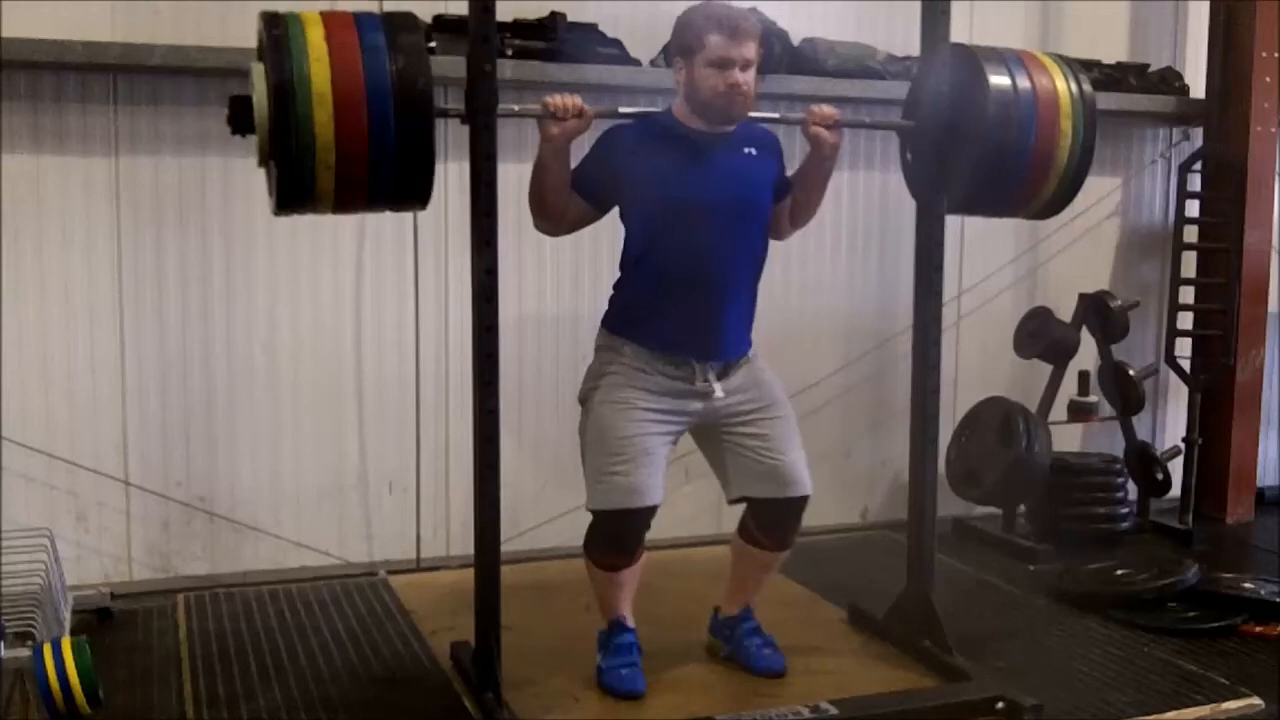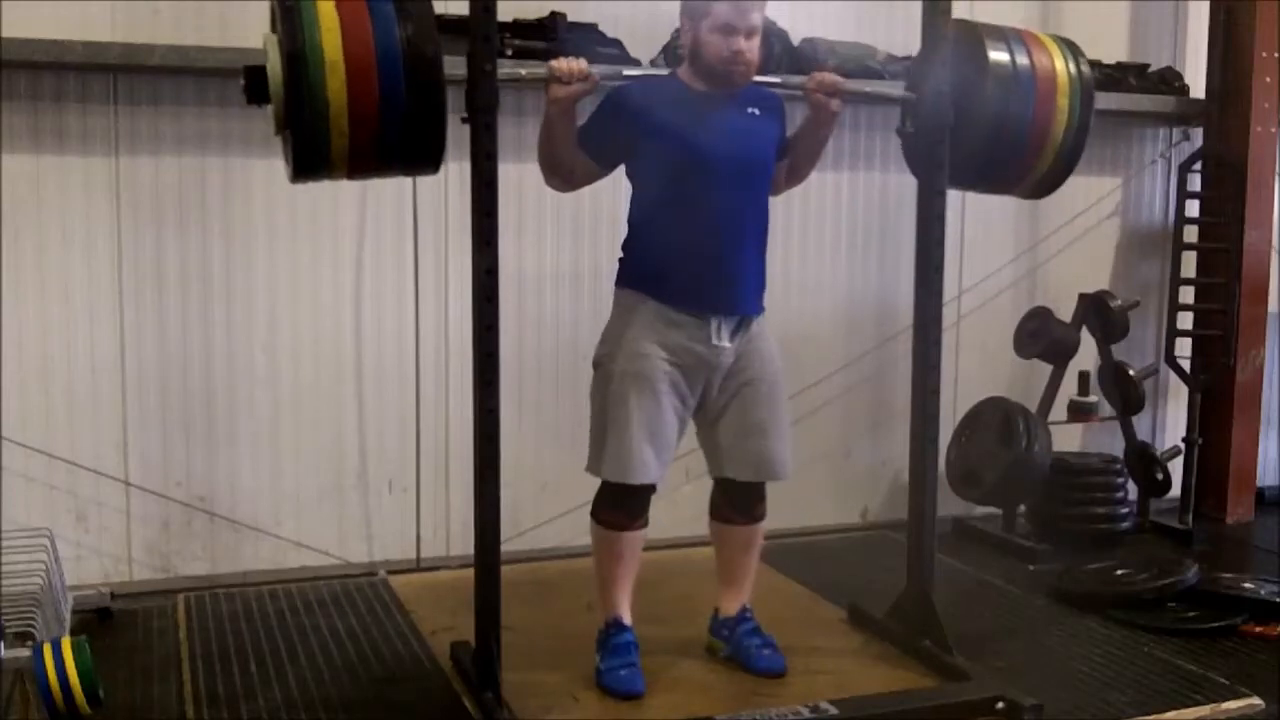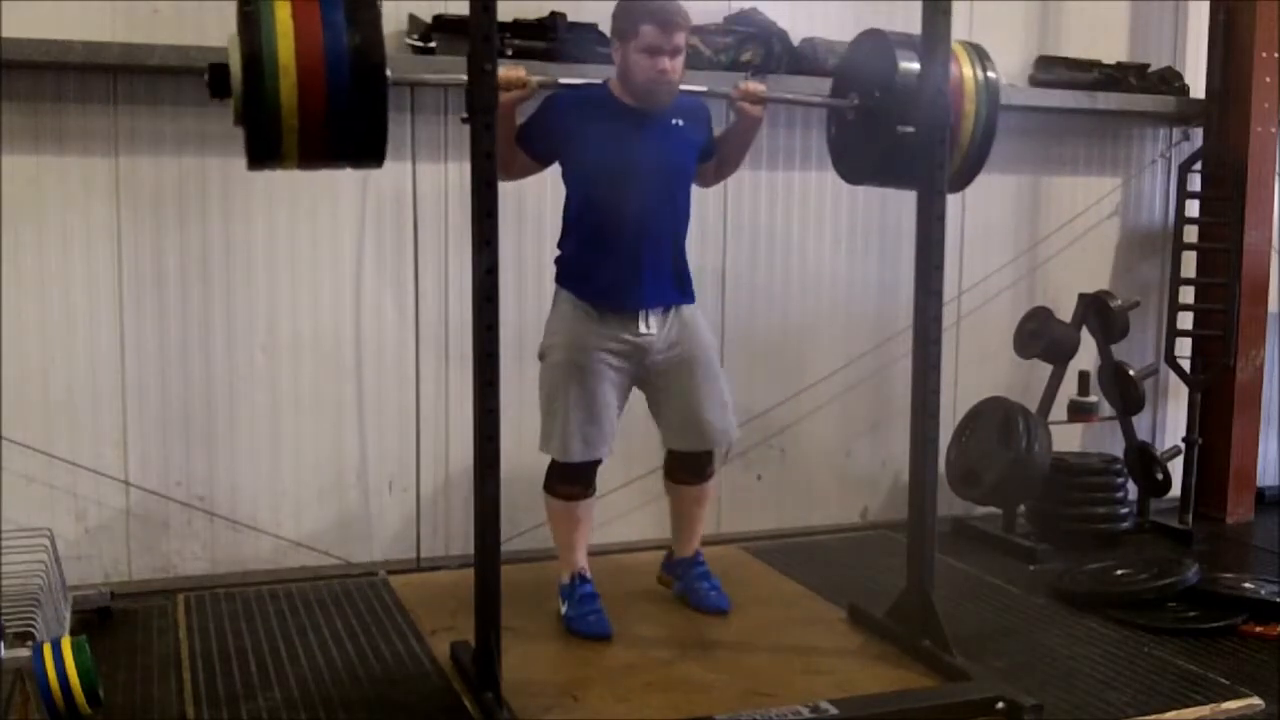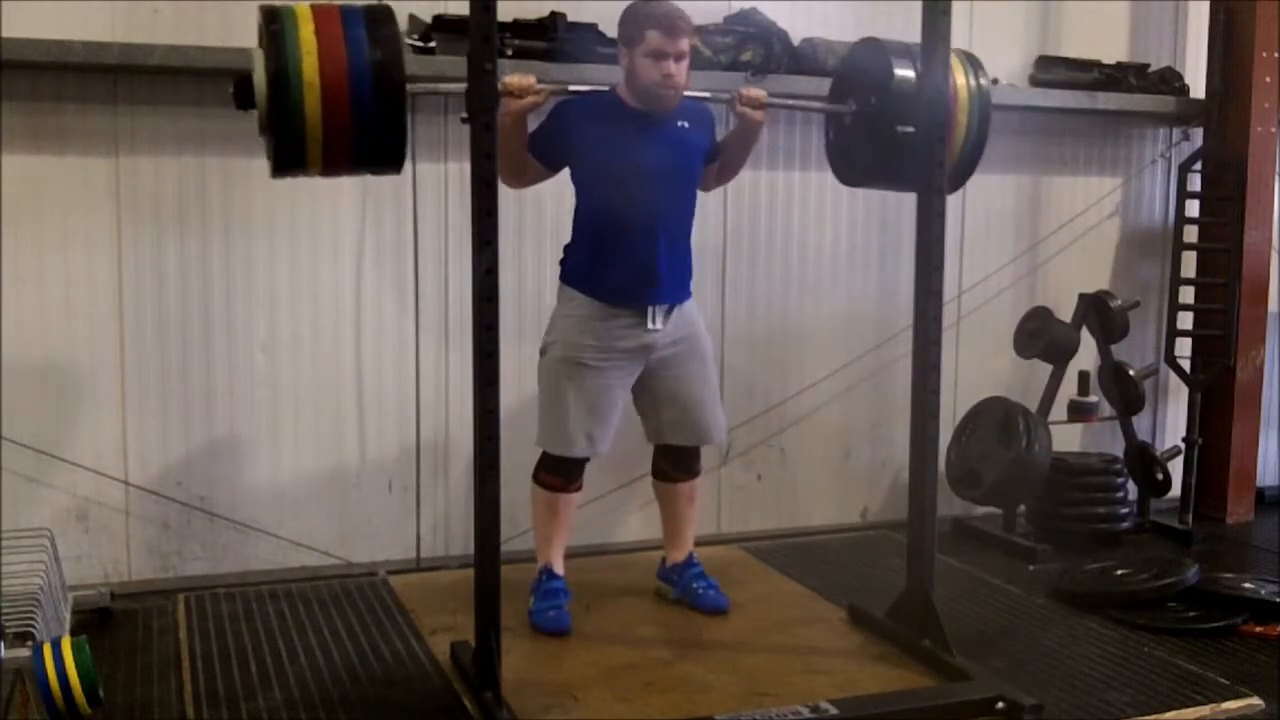
dt=1s
person 1, frame 1
left shoulder: (762, 146)
right shoulder: (631, 145)
left elbow: (783, 221)
right elbow: (553, 220)
left wrist: (823, 155)
right wrist: (554, 145)
left hip: (735, 366)
right hip: (638, 365)
left knee: (787, 497)
right knee: (624, 514)
left ankle: (733, 619)
right ankle: (618, 633)
person 1, frame 2
left shoulder: (765, 106)
right shoulder: (640, 102)
right elbow: (563, 175)
left wrist: (823, 117)
right wrist: (559, 107)
left hip: (743, 326)
right hip: (654, 320)
left knee: (746, 480)
right knee: (629, 480)
left ankle: (732, 618)
right ankle: (616, 631)
person 1, frame 3
left shoulder: (691, 114)
right shoulder: (571, 110)
right elbow: (507, 166)
left wrist: (747, 123)
right wrist: (502, 108)
left hip: (675, 312)
right hip: (588, 315)
left knee: (697, 445)
right knee: (575, 457)
left ankle: (684, 561)
right ankle: (576, 583)
person 1, frame 4
left shoulder: (696, 119)
right shoulder: (581, 116)
right elbow: (517, 175)
left wrist: (749, 128)
right wrist: (511, 117)
left hip: (676, 314)
right hip: (593, 314)
left knee: (683, 444)
right knee: (565, 451)
left ankle: (679, 564)
right ankle: (549, 577)
